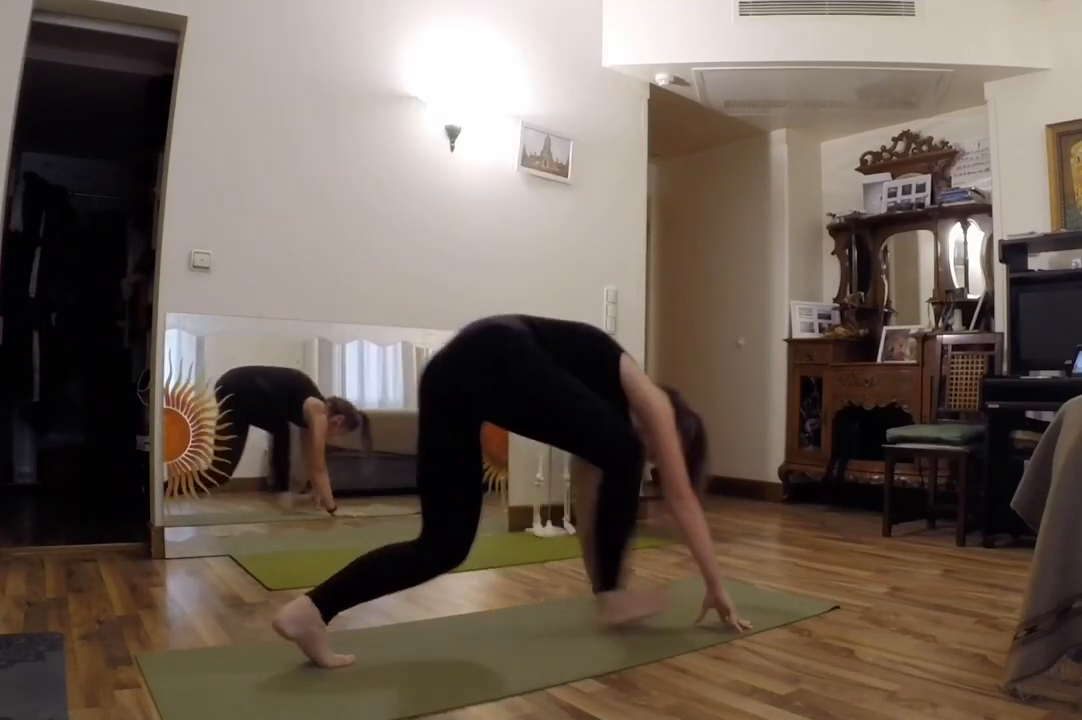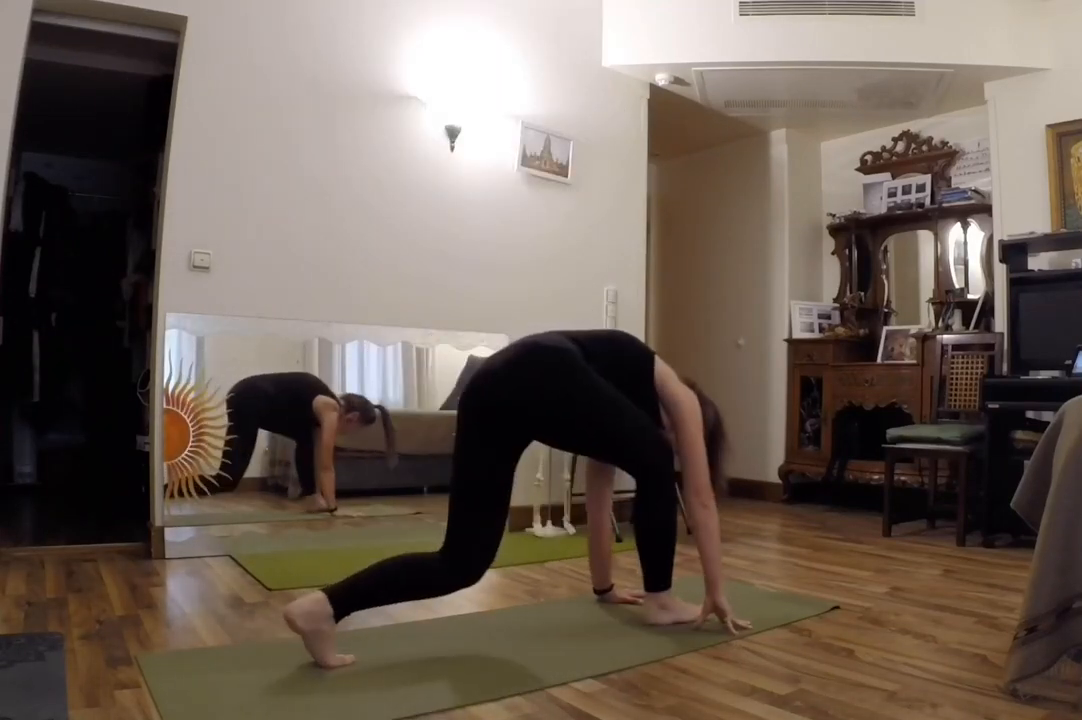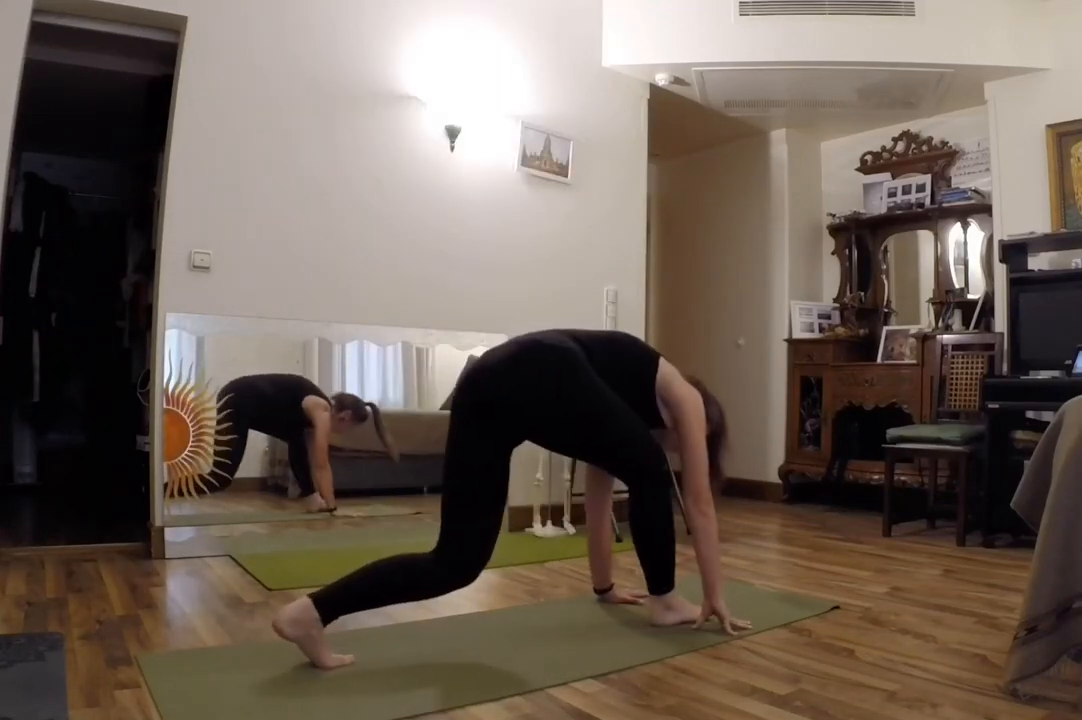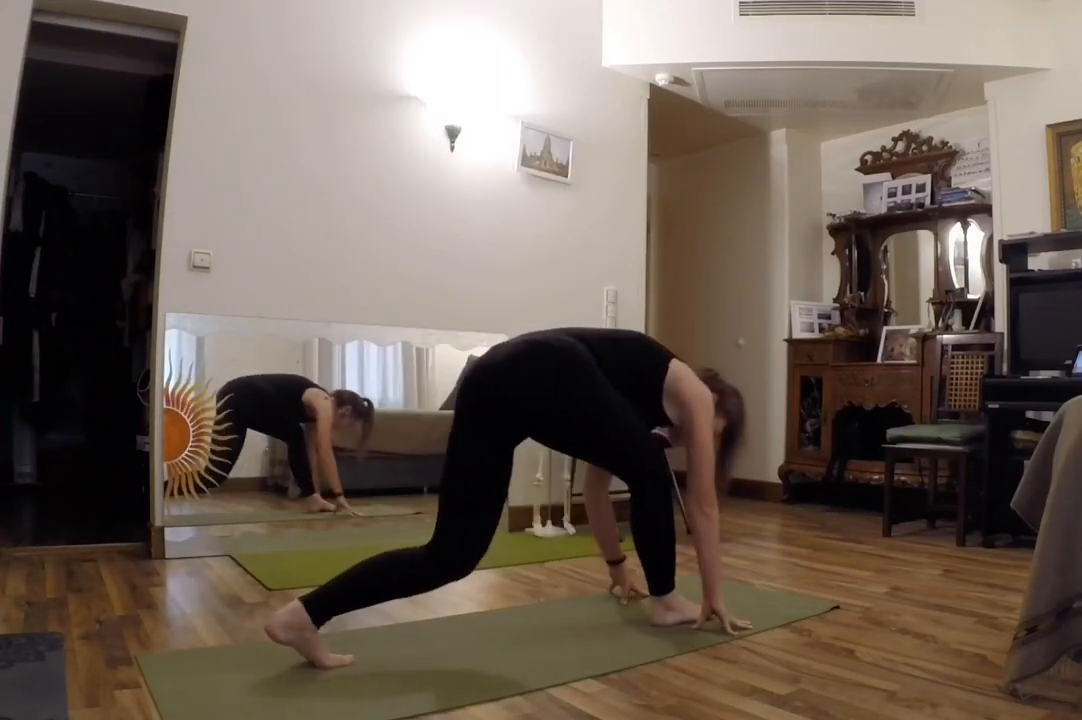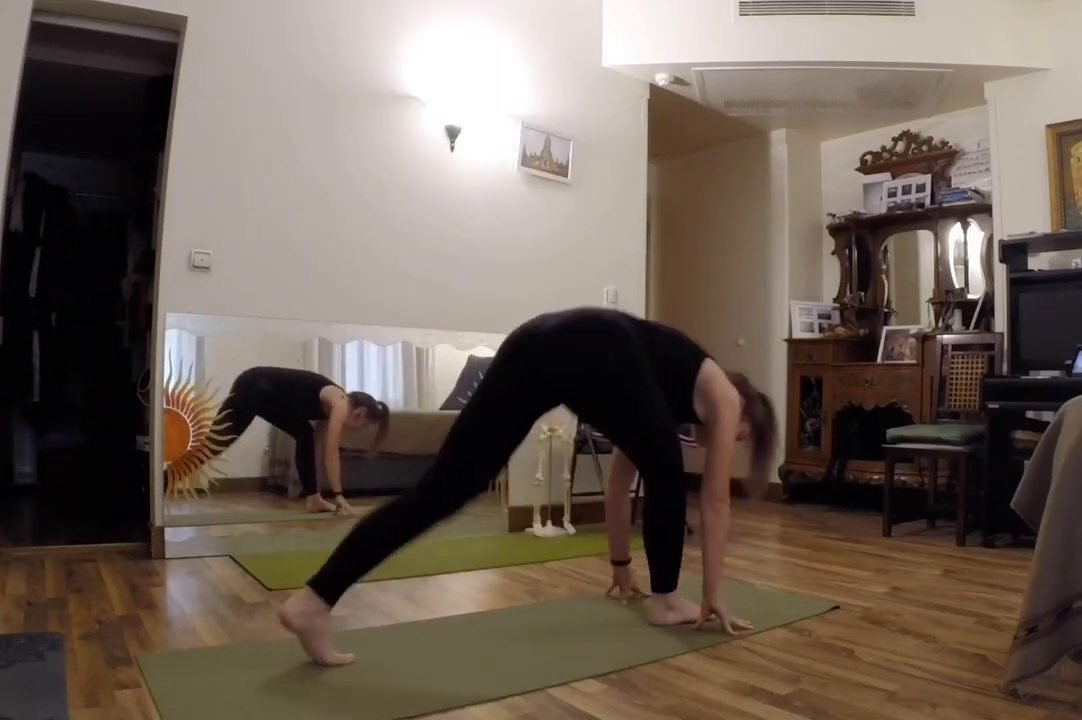
dt=0.3s
person 1, frame 1
left shoulder: (605, 415)
right shoulder: (649, 401)
left elbow: (593, 500)
right elbow: (682, 498)
left wrist: (600, 582)
right wrist: (716, 589)
left hip: (449, 369)
right hip: (498, 360)
left knee: (443, 544)
right knee: (620, 461)
left ankle: (310, 611)
right ankle: (616, 598)
person 1, frame 2
left shoulder: (619, 426)
right shoulder: (679, 398)
left elbow: (598, 500)
right elbow: (700, 498)
left wrist: (604, 586)
right wrist: (716, 593)
left hip: (488, 386)
right hip: (547, 378)
left knee: (461, 563)
right knee: (653, 468)
left ankle: (323, 606)
right ankle: (660, 600)
person 1, frame 3
left shoulder: (614, 424)
right shoulder: (684, 398)
left elbow: (597, 500)
right elbow: (699, 503)
left wrist: (604, 585)
right wrist: (714, 598)
left hip: (483, 380)
right hip: (545, 378)
left knee: (456, 563)
right knee: (648, 473)
left ankle: (310, 612)
right ankle: (664, 601)
person 1, frame 4
left shoulder: (653, 386)
right shoulder: (694, 395)
left elbow: (596, 486)
right elbow: (703, 504)
left wrist: (616, 565)
right wrist: (713, 598)
left hip: (491, 375)
right hip: (549, 378)
left knee: (451, 555)
right knee: (648, 474)
left ankle: (303, 615)
right ankle: (665, 602)
person 1, frame 5
left shoulder: (681, 388)
right shoulder: (722, 394)
left elbow: (619, 484)
right elbow: (715, 502)
left wrist: (620, 566)
right wrist: (713, 597)
left hip: (536, 339)
right hip: (593, 351)
left knee: (443, 487)
right knee: (665, 473)
left ankle: (313, 600)
right ankle: (666, 602)
person 2, frame 1
left shoulder: (312, 409)
right shoulder: (319, 413)
left elbow: (313, 461)
right elbow: (319, 467)
left wrist: (320, 498)
right wrist: (332, 508)
left hip: (242, 389)
right hip: (235, 391)
left knee: (281, 432)
right knee: (224, 467)
person 2, frame 2
left shoulder: (325, 406)
right shoulder: (331, 411)
left elbow: (318, 458)
right elbow: (325, 466)
left wrist: (318, 498)
right wrist: (332, 507)
left hip: (257, 401)
right hip: (246, 400)
left knee: (305, 436)
right knee: (229, 478)
left ankle: (312, 499)
person 2, frame 3
left shoulder: (318, 407)
right shoulder: (323, 412)
left elbow: (314, 458)
right elbow: (321, 465)
left wrist: (316, 497)
right wrist: (332, 507)
left hip: (250, 401)
right hip: (238, 400)
left knee: (296, 437)
right knee: (224, 475)
left ankle: (311, 499)
person 2, frame 4
left shoulder: (318, 408)
right shoulder: (324, 404)
left elbow: (311, 449)
right elbow: (325, 452)
left wrist: (313, 495)
right wrist: (339, 496)
right hip: (237, 398)
left knee: (294, 436)
right knee: (220, 470)
left ankle: (310, 499)
person 2, frame 5
left shoulder: (330, 407)
right shoulder: (340, 402)
left elbow: (322, 447)
right elbow: (331, 451)
left wrist: (314, 495)
right wrist: (338, 495)
left hip: (265, 395)
right hip: (251, 387)
left knee: (304, 434)
right knee: (216, 446)
left ankle: (312, 499)
